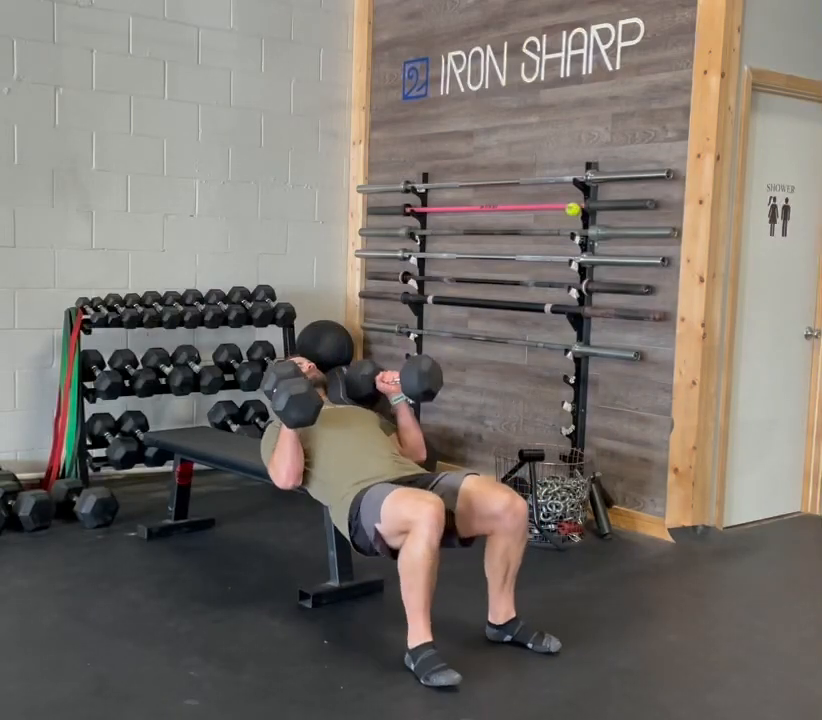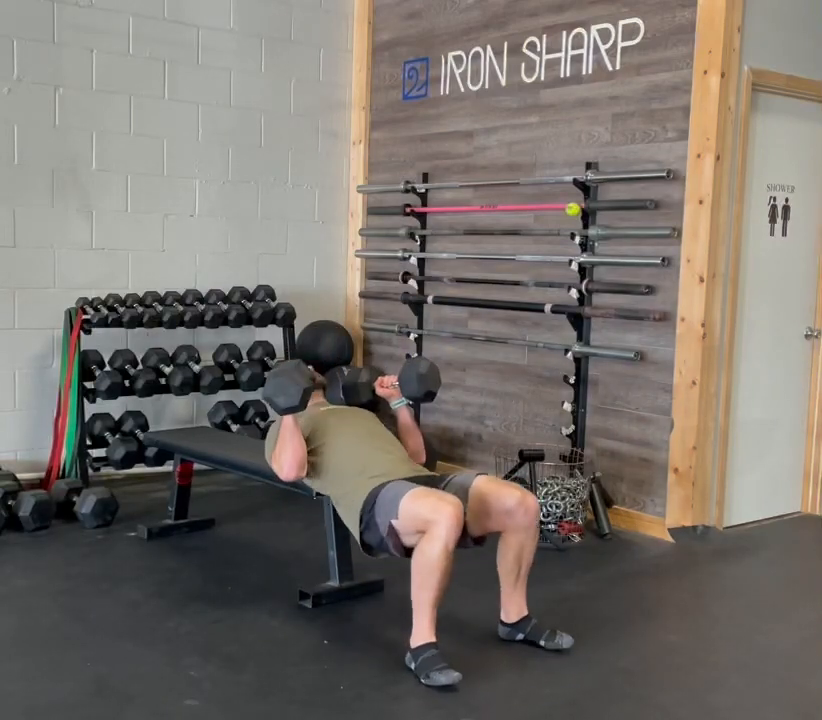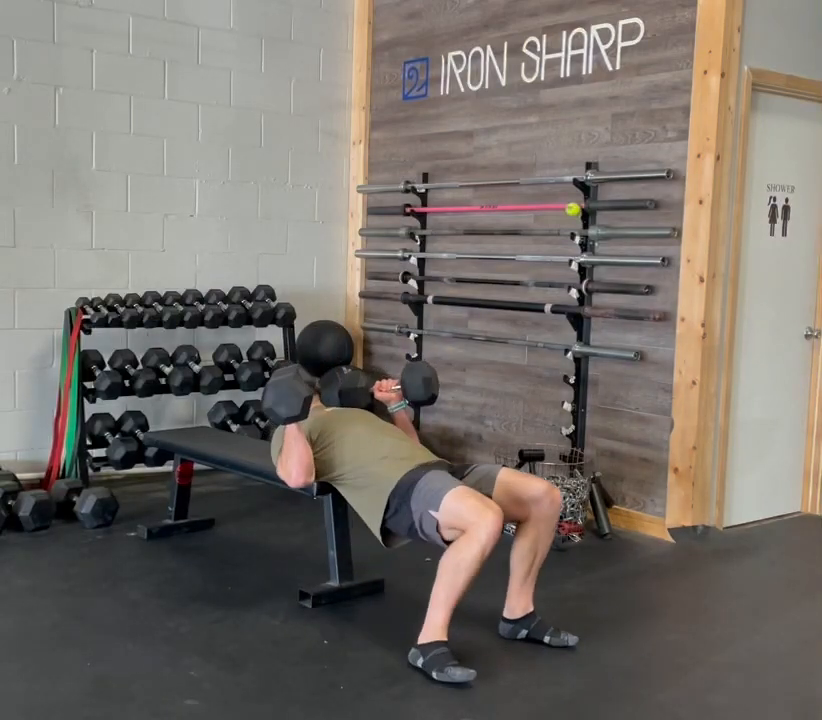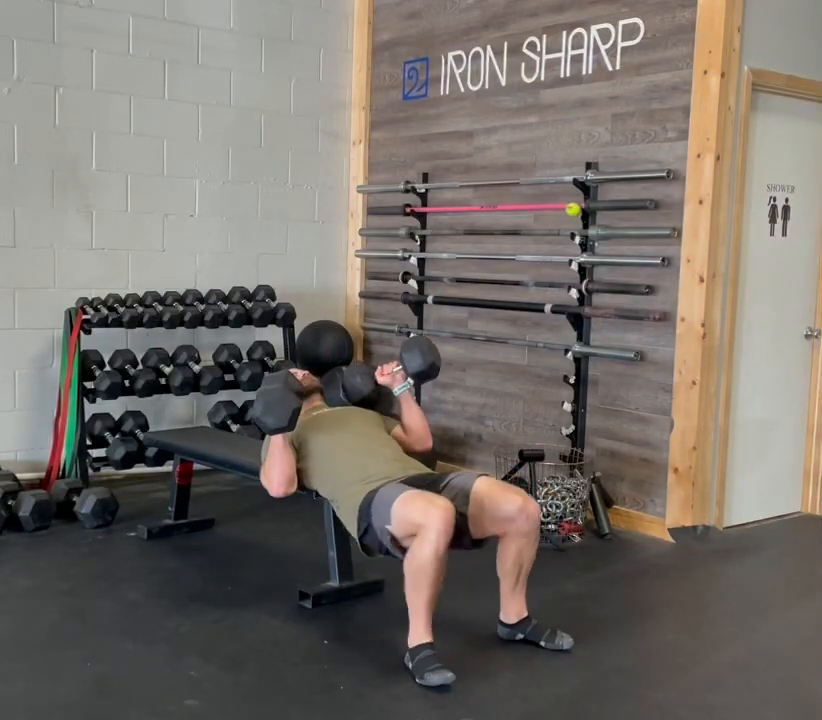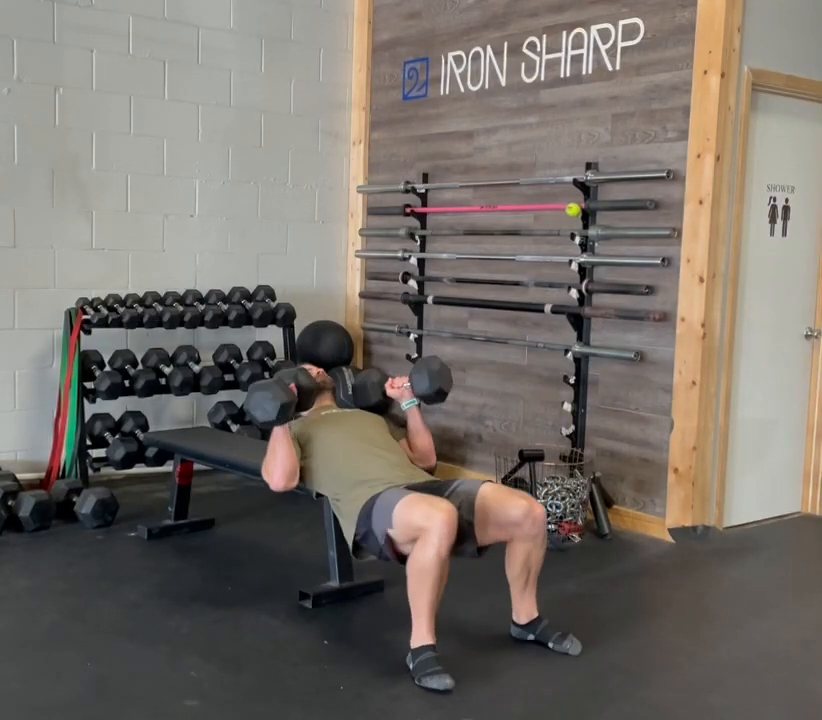
dt=0.4s
person 1, frame 1
left shoulder: (361, 412)
right shoulder: (281, 429)
left elbow: (416, 453)
right elbow: (286, 479)
left wrist: (398, 398)
left hip: (416, 480)
right hip: (366, 499)
left knee: (510, 508)
right knee: (427, 513)
left ankle: (502, 618)
right ankle: (419, 644)
person 1, frame 2
left shoulder: (362, 414)
right shoulder: (286, 426)
right elbow: (291, 470)
left wrist: (398, 400)
right wrist: (289, 410)
left hip: (425, 482)
right hip: (376, 499)
left knee: (521, 505)
right knee: (447, 514)
left ankle: (514, 616)
right ankle: (422, 643)
person 1, frame 3
left shoulder: (353, 414)
right shoulder: (290, 432)
right elbow: (299, 477)
left wrist: (396, 404)
left hip: (435, 469)
right hip: (399, 486)
left knee: (545, 498)
right knee: (486, 520)
left ankle: (518, 614)
right ankle: (430, 641)
person 1, frame 4
left shoulder: (362, 414)
right shoulder: (285, 434)
left elbow: (422, 442)
right elbow: (280, 487)
left wrist: (400, 388)
left hip: (424, 480)
right hip: (375, 499)
left knee: (522, 511)
right knee: (437, 517)
left ankle: (514, 618)
right ankle: (420, 645)
person 1, frame 5
left shoulder: (370, 417)
right shoulder: (294, 430)
left elbow: (426, 459)
right elbow: (281, 481)
left wrist: (408, 402)
left hip: (427, 487)
right hip: (376, 504)
left knee: (528, 514)
right knee: (440, 519)
left ankle: (527, 620)
right ankle: (422, 646)
